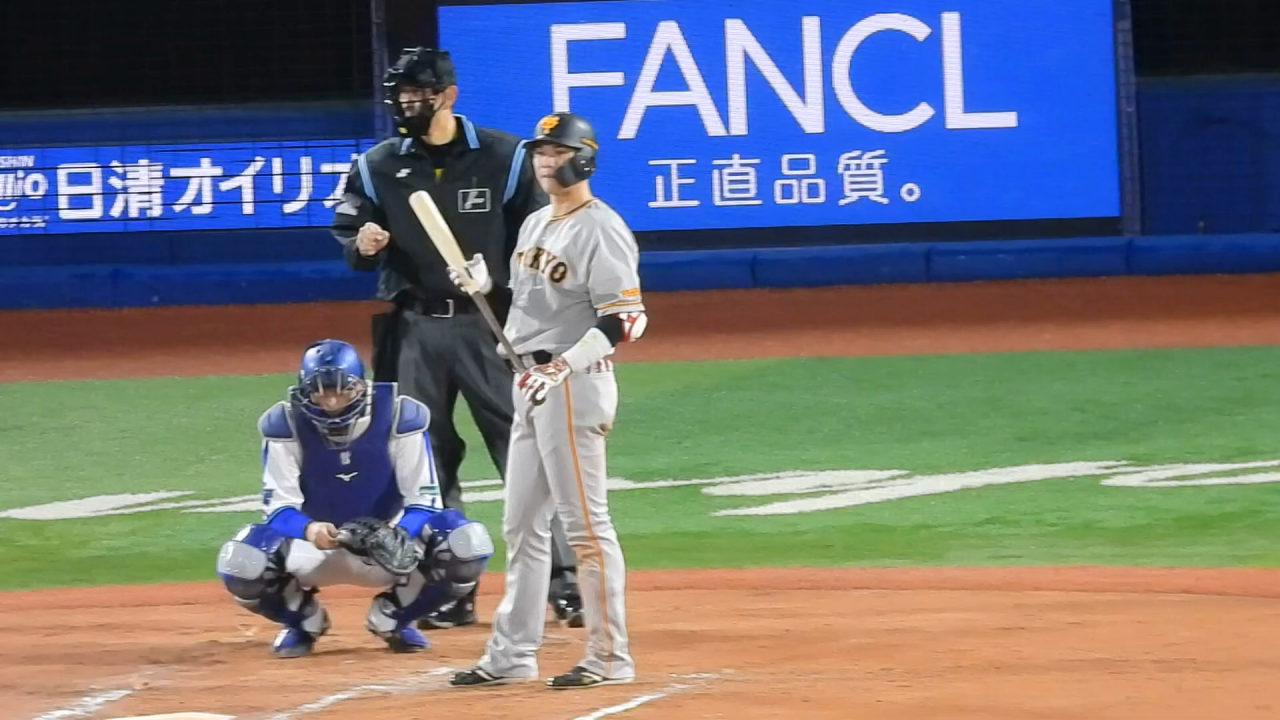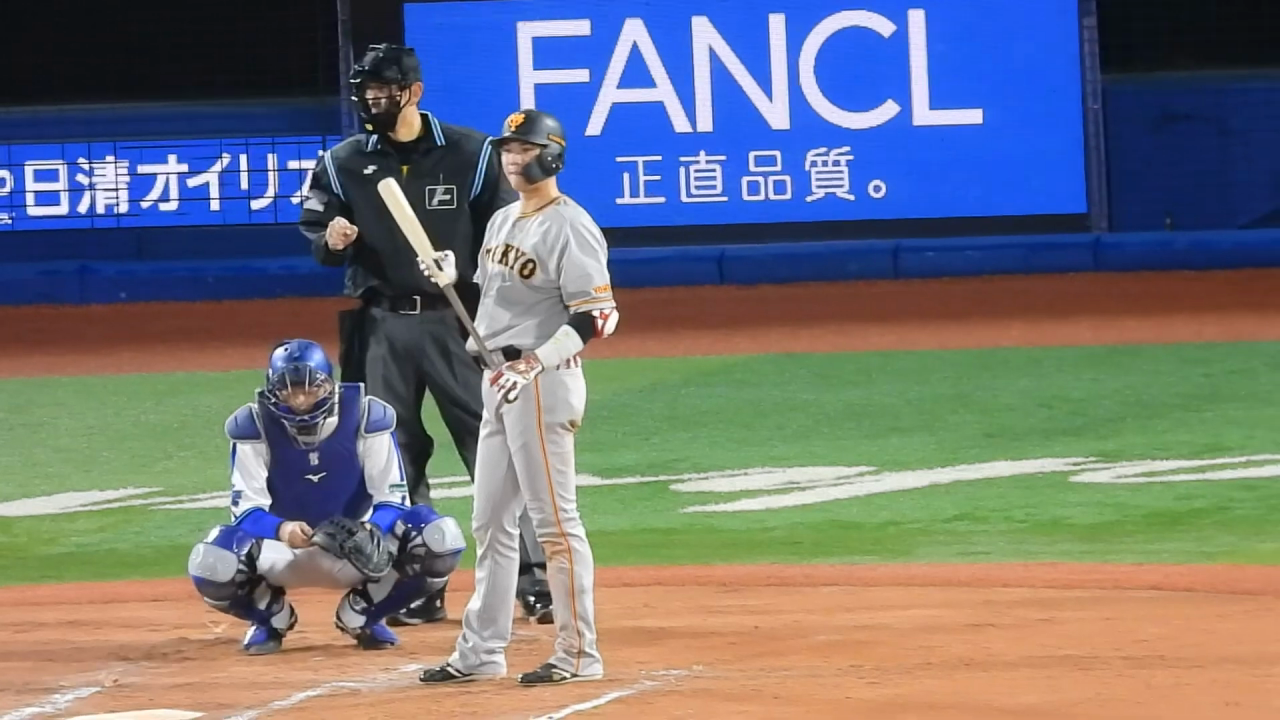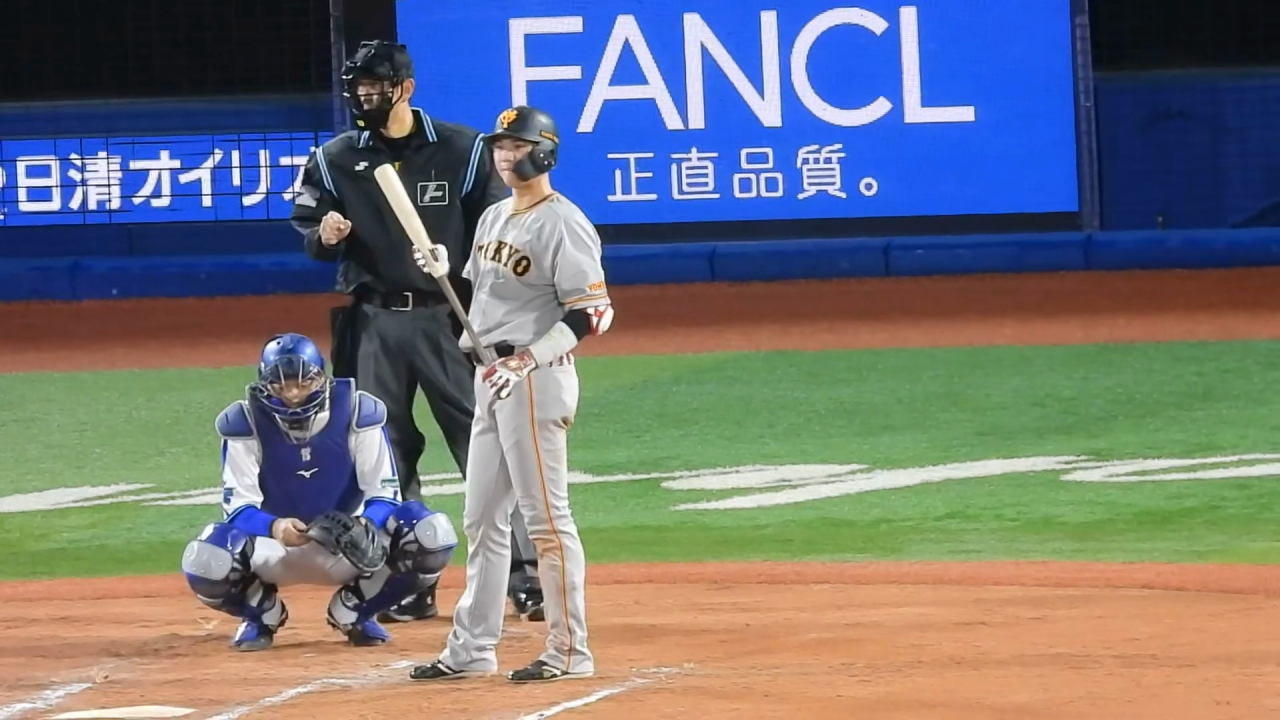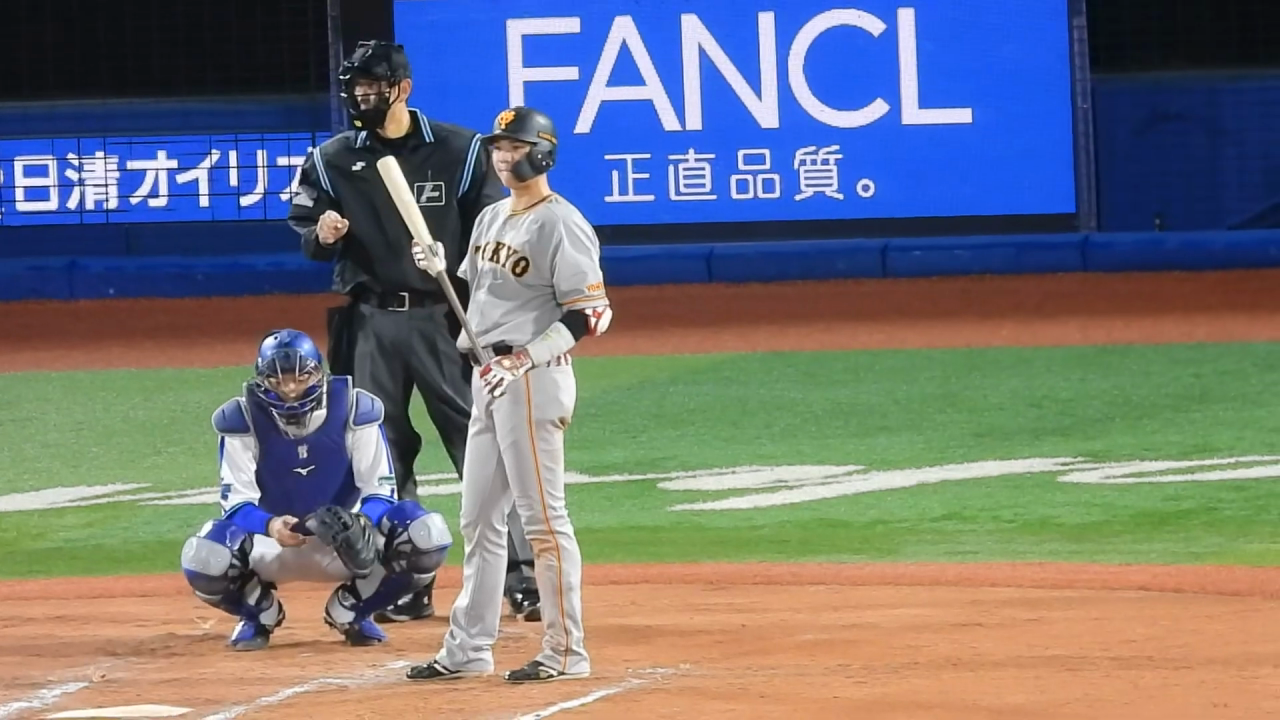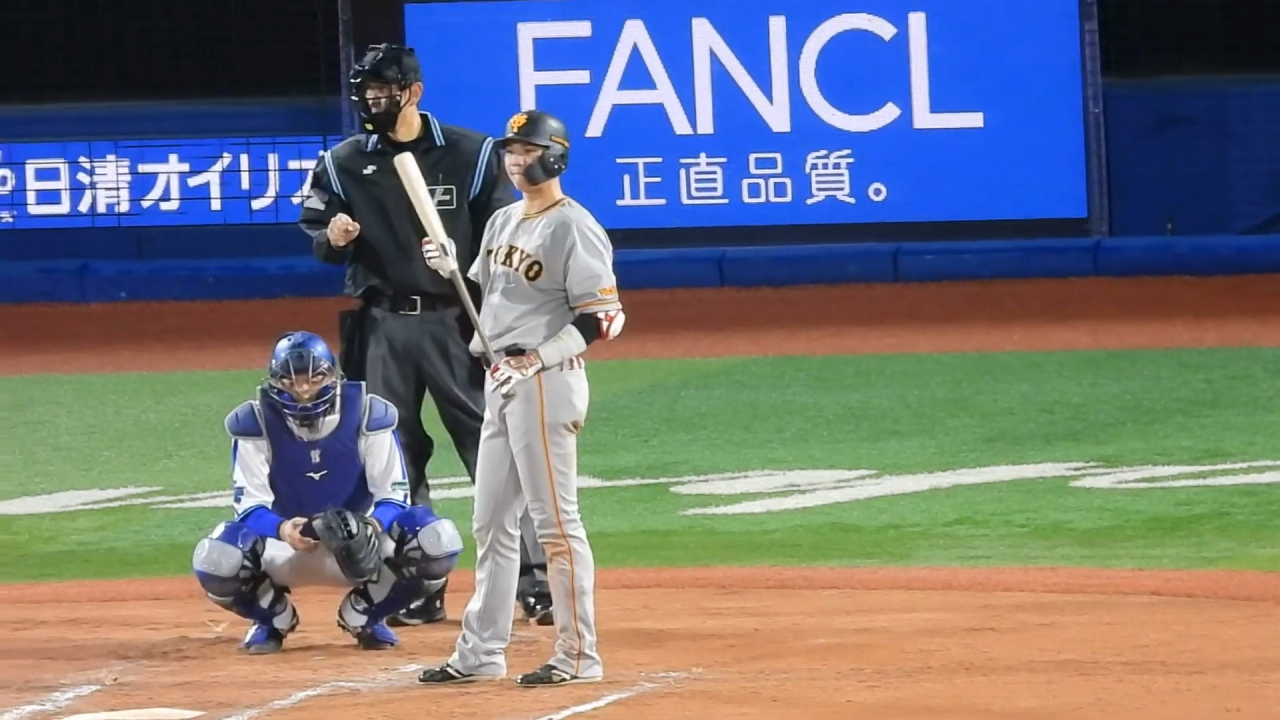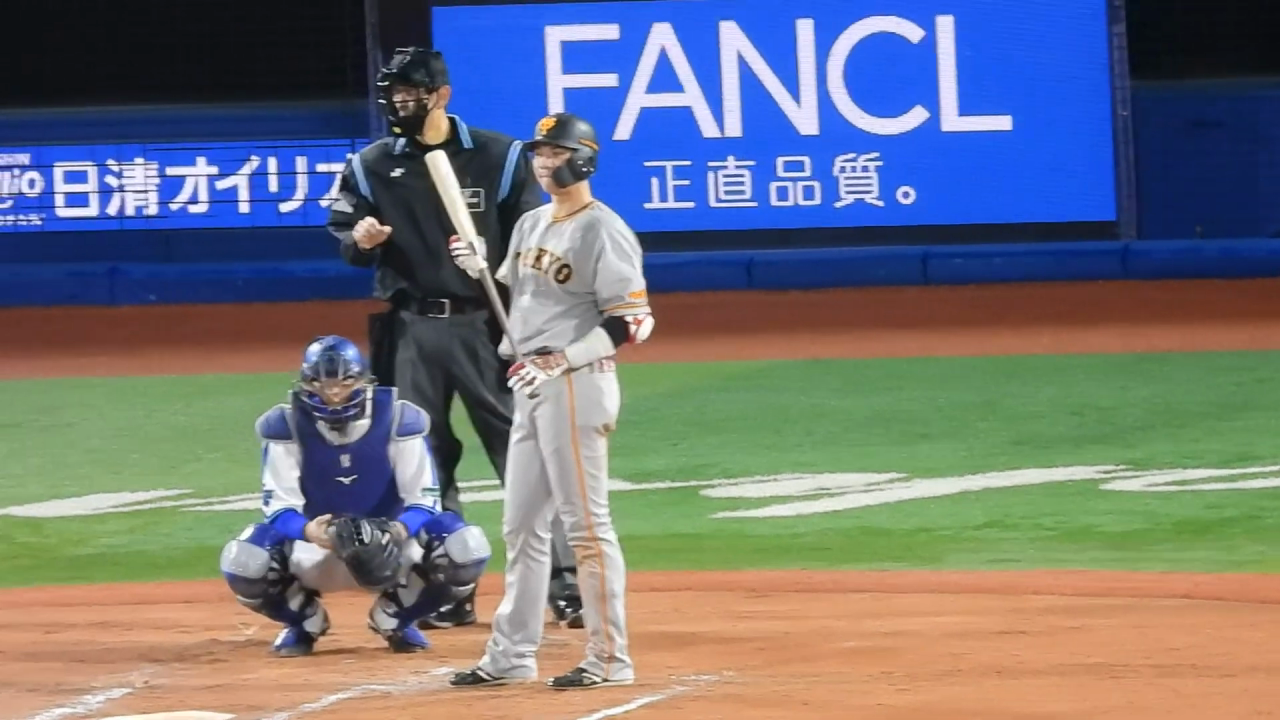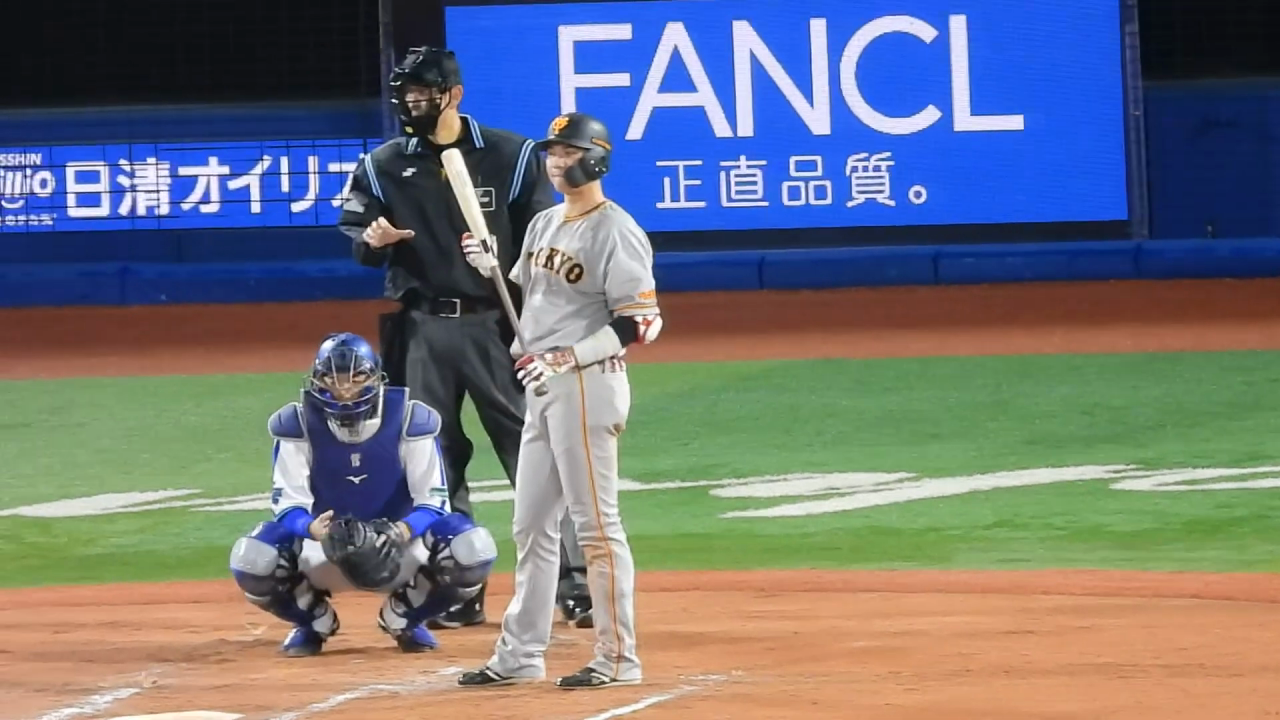
dt=0.1s
person 1, frame 1
left shoulder: (505, 156)
right shoulder: (376, 166)
right elbow: (347, 238)
right wrist: (363, 245)
left hip: (490, 325)
right hip: (415, 330)
right knee: (426, 463)
person 1, frame 2
left shoulder: (470, 153)
right shoulder: (343, 163)
right elbow: (314, 234)
right wrist: (331, 241)
left hip: (456, 322)
right hip: (381, 326)
right knee: (395, 460)
left ankle: (533, 582)
right ankle: (420, 589)
person 1, frame 3
left shoulder: (464, 149)
right shoulder: (334, 158)
right elbow: (307, 233)
right wrist: (325, 236)
left hip: (448, 318)
right hip: (374, 322)
right knee: (385, 456)
left ankle: (524, 579)
right ankle: (409, 586)
person 1, frame 4
left shoulder: (460, 150)
right shoulder: (331, 159)
right elbow: (304, 232)
right wrist: (323, 236)
left hip: (443, 319)
right hip: (369, 323)
right knee: (381, 457)
left ankle: (520, 580)
right ankle: (406, 586)
person 1, frame 5
left shoulder: (472, 153)
right shoulder: (342, 162)
right elbow: (314, 236)
right wrist: (332, 238)
left hip: (455, 322)
right hip: (381, 326)
right knee: (393, 459)
person 1, frame 6
left shoulder: (499, 156)
right shoulder: (370, 166)
right elbow: (342, 240)
right wrist: (360, 241)
left hip: (483, 326)
right hip: (411, 329)
person 1, frame 7
left shoulder: (512, 155)
right shoulder: (382, 165)
right elbow: (355, 238)
right wrist: (372, 240)
left hip: (495, 324)
right hip: (422, 329)
right knee: (433, 463)
person 2, frame 1
left shoulder: (601, 229)
right shoulder: (535, 223)
left elbow: (626, 320)
left wrist: (561, 368)
right wrist: (483, 282)
left hip: (573, 385)
right hip: (533, 386)
left knee: (584, 523)
right knee: (522, 524)
left ankle: (610, 658)
right ankle: (513, 653)
person 2, frame 2
left shoulder: (569, 225)
right shoulder: (502, 220)
left elbow: (598, 316)
left wrist: (532, 365)
right wrist: (451, 275)
left hip: (543, 381)
right hip: (501, 383)
left knee: (554, 520)
right knee: (491, 521)
left ankle: (579, 654)
right ankle: (482, 650)
person 2, frame 3
left shoulder: (563, 222)
right shoulder: (494, 216)
left elbow: (593, 312)
left wrist: (526, 360)
left hip: (536, 379)
right hip: (493, 378)
left knee: (546, 516)
right knee: (482, 517)
left ankle: (570, 652)
right ankle: (472, 647)
person 2, frame 4
left shoulder: (561, 224)
right shoulder: (491, 217)
left elbow: (591, 313)
right elbow: (471, 290)
left wrist: (523, 359)
left hip: (533, 379)
right hip: (489, 379)
left knee: (543, 517)
right knee: (479, 518)
left ankle: (566, 652)
right ankle: (469, 647)
person 2, frame 5
left shoulder: (574, 227)
right shoulder: (502, 221)
left elbow: (604, 318)
right elbow: (482, 295)
left wrist: (533, 360)
right wrist: (449, 268)
left hip: (545, 382)
right hip: (502, 383)
left knee: (554, 520)
right knee: (491, 521)
left ankle: (578, 656)
right ankle: (480, 651)
person 2, frame 6
left shoulder: (603, 230)
right shoulder: (531, 223)
left elbow: (632, 321)
right elbow: (510, 296)
left wrist: (560, 361)
right wrist: (478, 268)
left hip: (575, 385)
right hip: (531, 386)
left knee: (585, 524)
right knee: (522, 524)
left ankle: (609, 659)
right ankle: (512, 654)
person 2, frame 7
left shoulder: (615, 230)
right shoulder: (543, 223)
left elbow: (642, 321)
right elbow: (523, 295)
left wrist: (569, 357)
right wrist: (491, 266)
left hip: (588, 384)
right hip: (542, 386)
left knee: (596, 524)
right knee: (531, 524)
left ankle: (618, 659)
right ankle: (520, 653)
person 3, frame 1
left shoulder: (398, 416)
right shoulder: (286, 422)
left elbow: (424, 499)
right elbow: (277, 504)
left wrist: (399, 531)
right wrist: (308, 529)
right hip: (313, 546)
left knee: (470, 546)
right knee: (239, 566)
left ankle: (391, 618)
right ankle: (303, 620)
person 3, frame 2
left shoulder: (366, 416)
right shoulder: (254, 423)
left elbow: (394, 497)
right elbow: (245, 505)
left wrist: (372, 529)
right wrist: (281, 529)
right hip: (283, 545)
left knee: (443, 540)
right knee: (210, 567)
left ankle: (361, 615)
right ankle: (271, 618)
person 3, frame 3
left shoulder: (357, 411)
right shoulder: (245, 420)
left elbow: (385, 492)
right elbow: (238, 503)
left wrist: (365, 523)
right wrist: (275, 527)
right hip: (275, 540)
left knee: (434, 535)
right knee: (204, 565)
left ankle: (351, 612)
right ankle: (262, 613)
person 3, frame 4
left shoulder: (354, 408)
right shoulder: (242, 416)
left elbow: (381, 489)
right elbow: (235, 499)
left wrist: (363, 521)
right wrist: (271, 525)
left hip: (344, 542)
right hip: (272, 539)
left knee: (429, 535)
right knee: (203, 561)
left ankle: (349, 611)
right ankle: (260, 613)
person 3, frame 5
left shoulder: (366, 413)
right shoulder: (256, 420)
left elbow: (394, 494)
right elbow: (248, 502)
left wrist: (373, 525)
right wrist: (282, 530)
left hip: (355, 546)
right hip: (284, 544)
left knee: (439, 541)
right knee: (215, 562)
left ankle: (362, 614)
right ankle: (273, 617)
person 3, frame 6
left shoulder: (397, 419)
right shoulder: (287, 424)
left elbow: (424, 499)
right elbow: (278, 505)
left wrist: (399, 530)
right wrist: (307, 530)
left hip: (384, 549)
right hip: (313, 547)
left knee: (467, 548)
right knee: (242, 563)
left ankle: (393, 618)
right ankle: (304, 621)
person 3, frame 7
left shoulder: (409, 419)
right shoulder: (298, 422)
left elbow: (435, 501)
right elbow: (287, 503)
left wrist: (402, 531)
right wrist: (312, 527)
left hip: (397, 548)
right hip: (324, 550)
left knee: (474, 550)
right knee: (251, 560)
left ankle: (403, 617)
right ankle: (313, 621)
